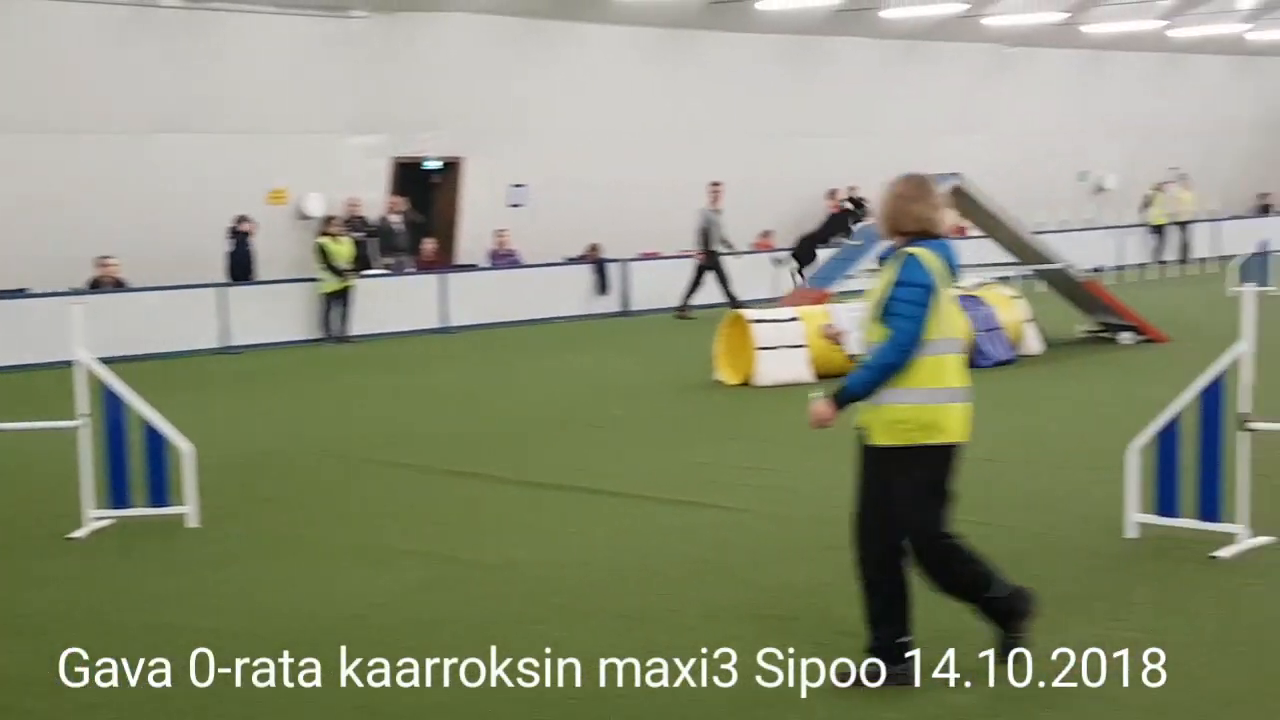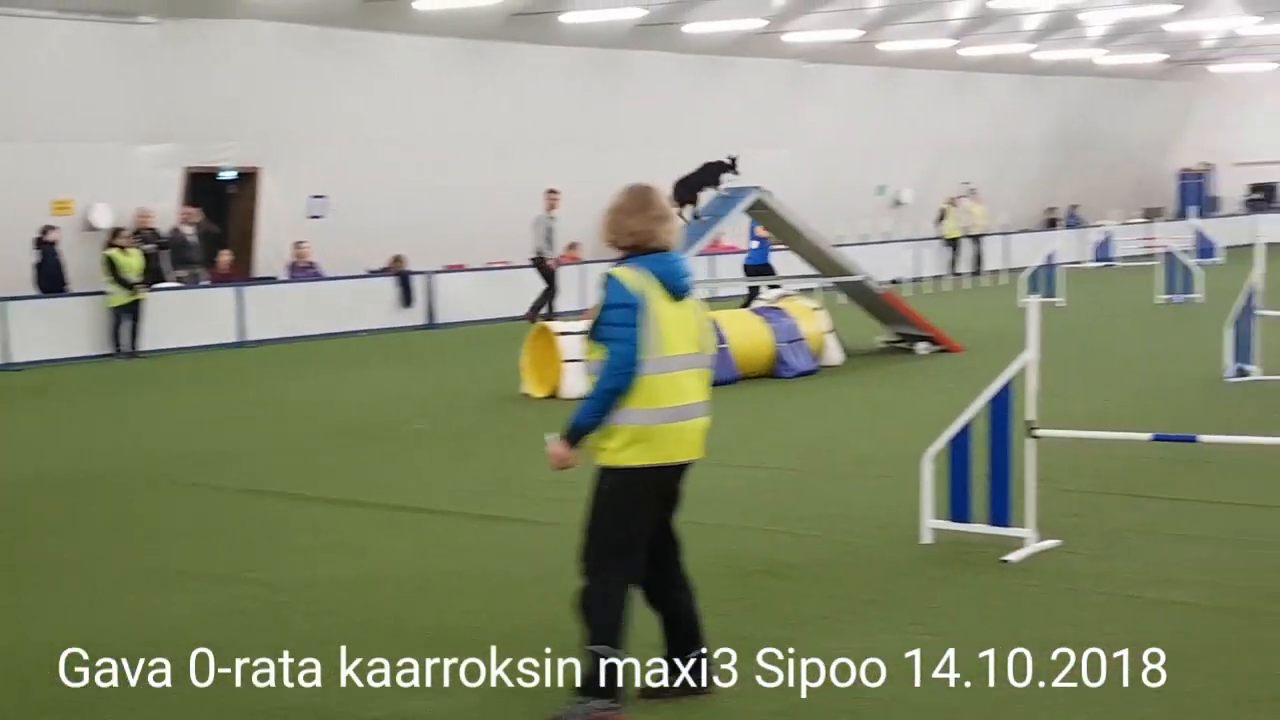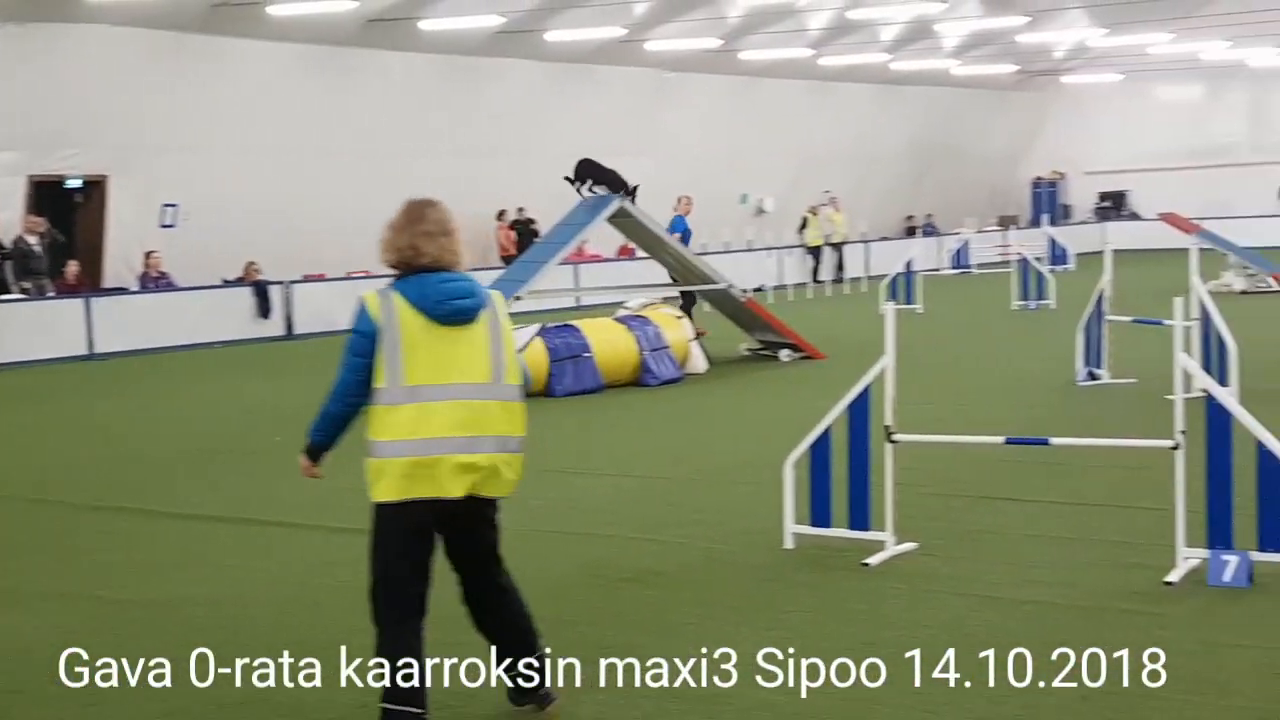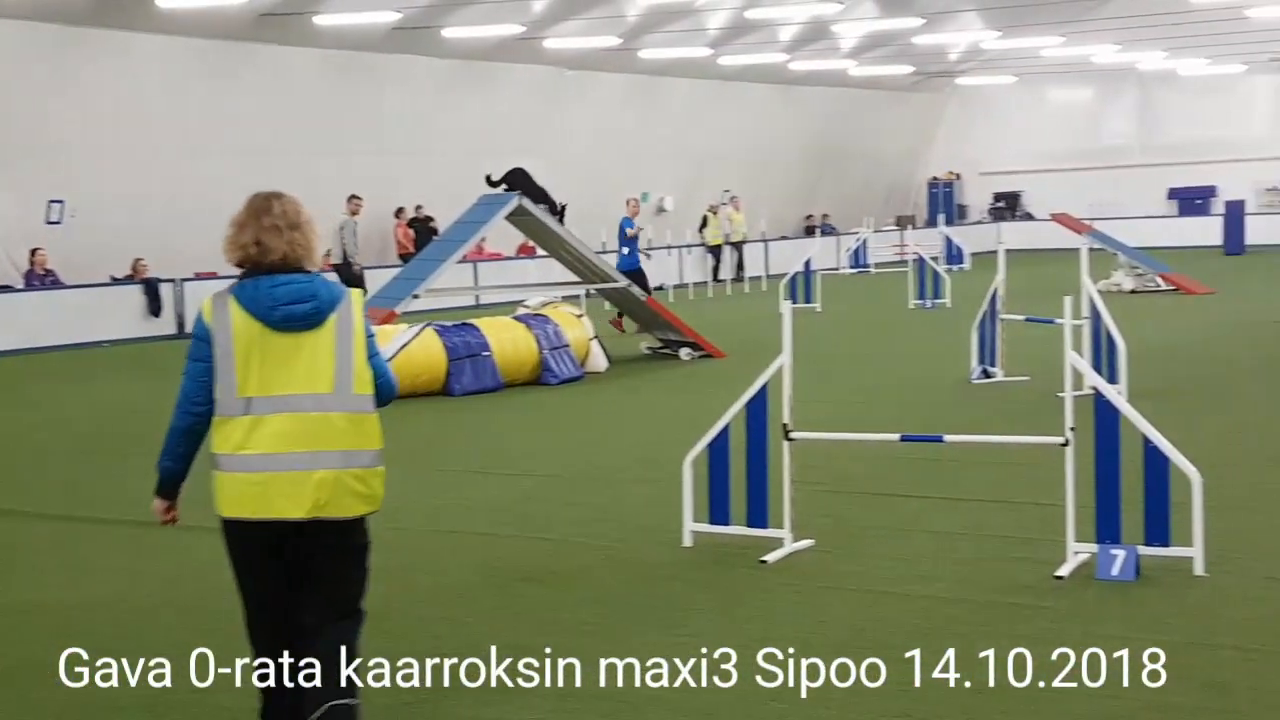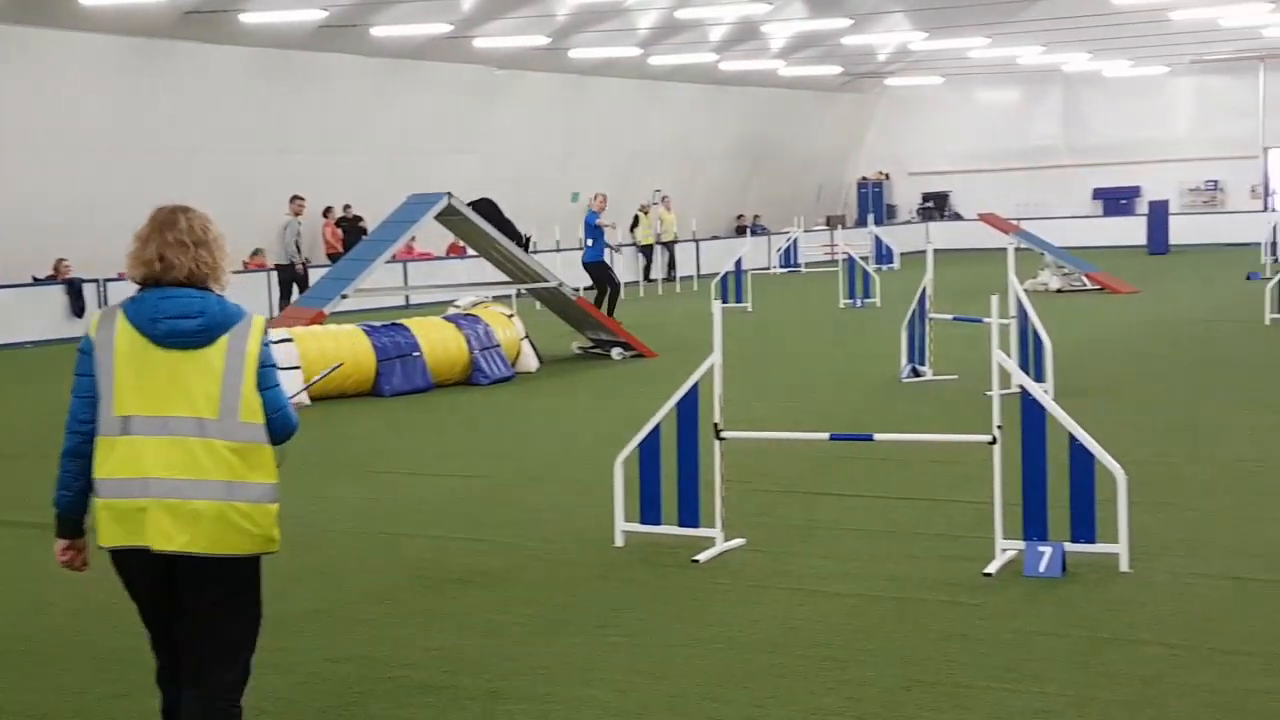
dt=0.3s
person 1, frame 1
left shoulder: (913, 263)
right shoulder: (917, 260)
left elbow: (900, 349)
left wrist: (838, 398)
left hip: (920, 427)
right hip: (891, 425)
left knee: (927, 540)
right knee: (876, 539)
left ankle: (1009, 607)
right ankle: (891, 656)
person 1, frame 2
left shoulder: (623, 283)
right shoulder: (681, 281)
left elbow: (618, 371)
right elbow: (701, 357)
left wrist: (571, 435)
left hip: (640, 443)
right hip: (677, 439)
left knee: (605, 564)
right knee: (656, 552)
right ankle: (690, 665)
person 1, frame 3
left shoulder: (380, 308)
right shoulder: (490, 303)
left elbow: (349, 394)
right elbow: (514, 385)
left wrist: (314, 447)
left hip: (410, 476)
right hip: (480, 470)
left knee: (397, 604)
right knee: (485, 575)
person 1, frame 4
left shoulder: (218, 313)
right shoulder: (346, 304)
left elbow: (193, 410)
right elbow: (384, 390)
left wrist: (167, 485)
left hip: (252, 494)
right hip: (336, 489)
left knee: (272, 629)
right knee: (331, 620)
person 1, frame 5
left shoulder: (106, 329)
right shoulder: (245, 328)
left elbow: (80, 436)
right elbow: (281, 426)
left wrist: (68, 524)
right wrist: (258, 417)
left hip: (133, 523)
right hip: (225, 524)
left knee: (171, 654)
right knee: (216, 665)
